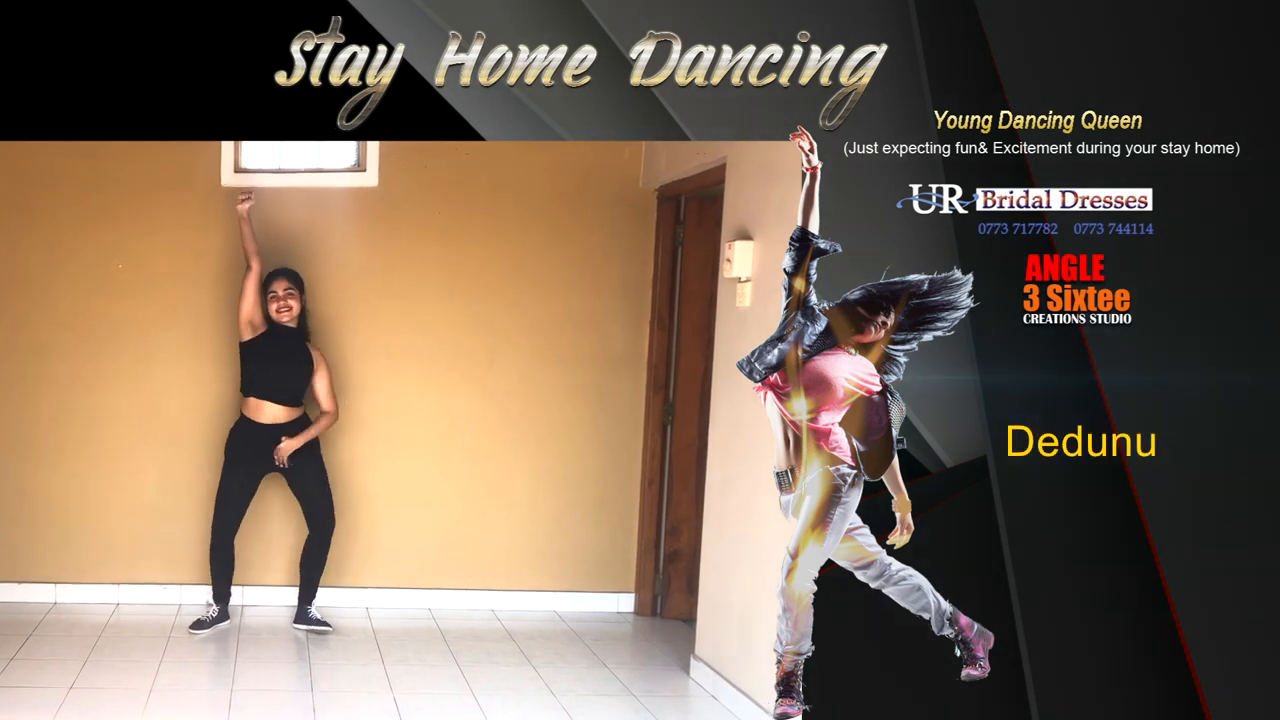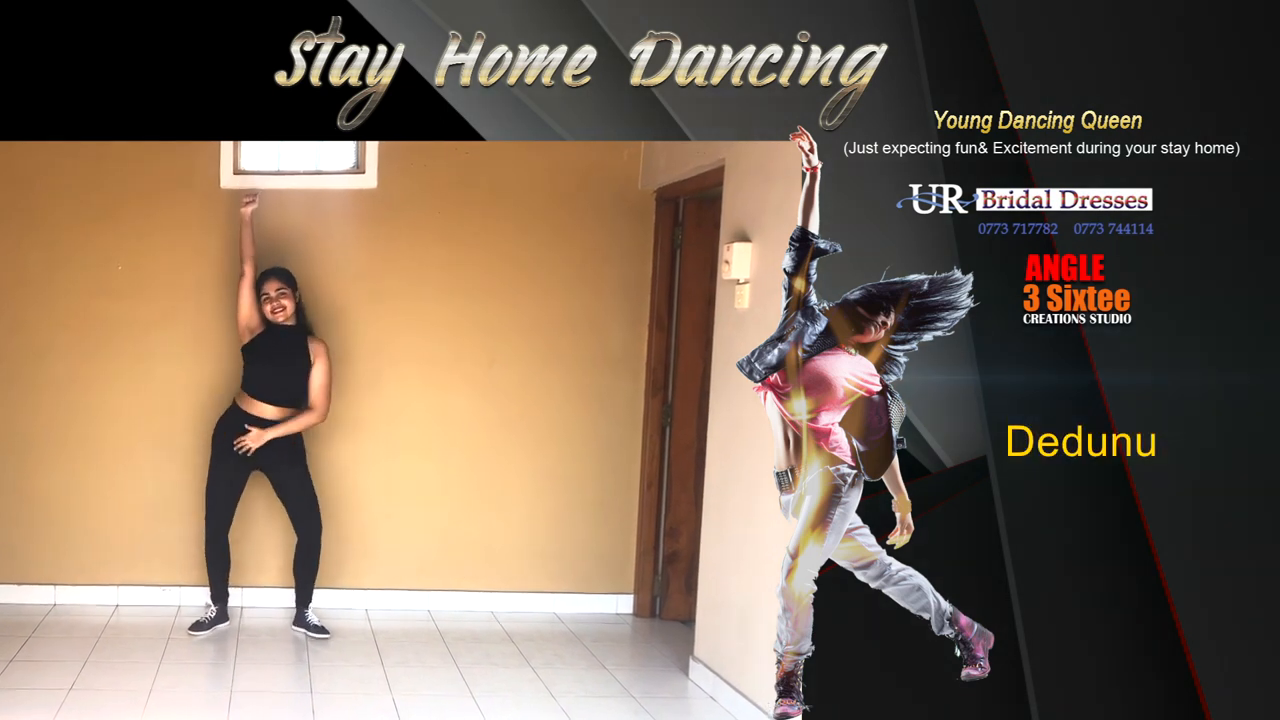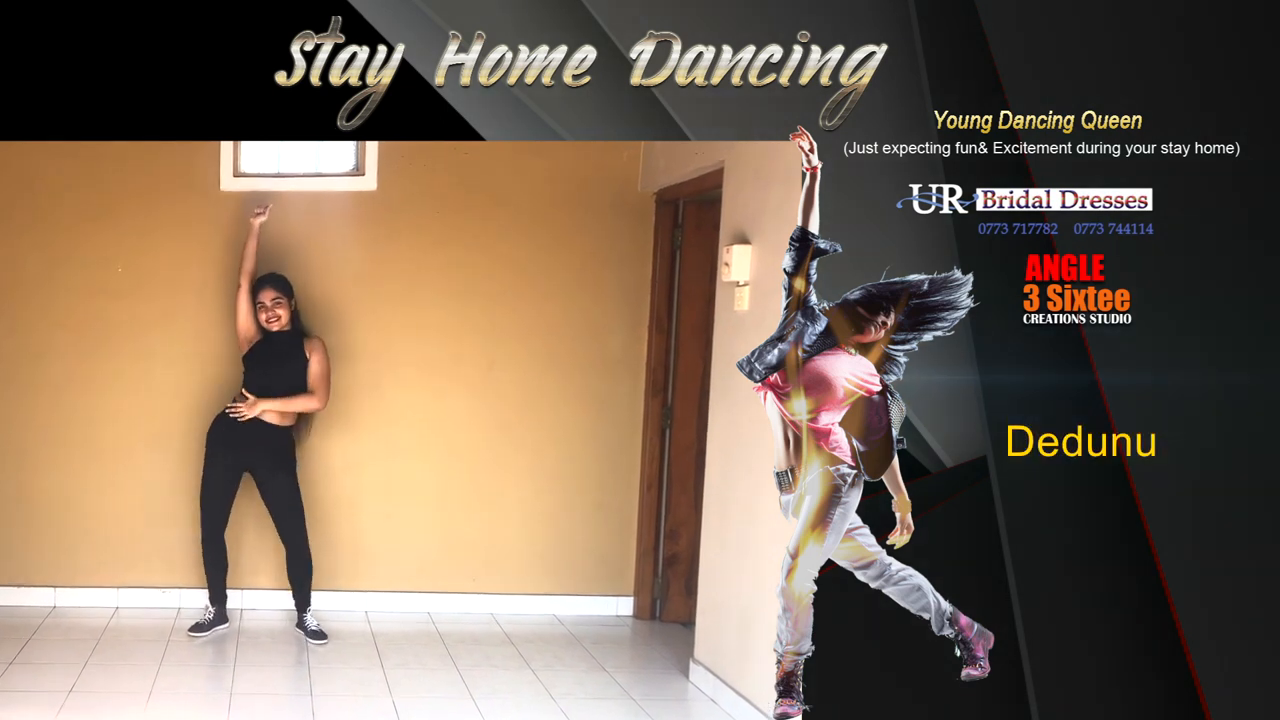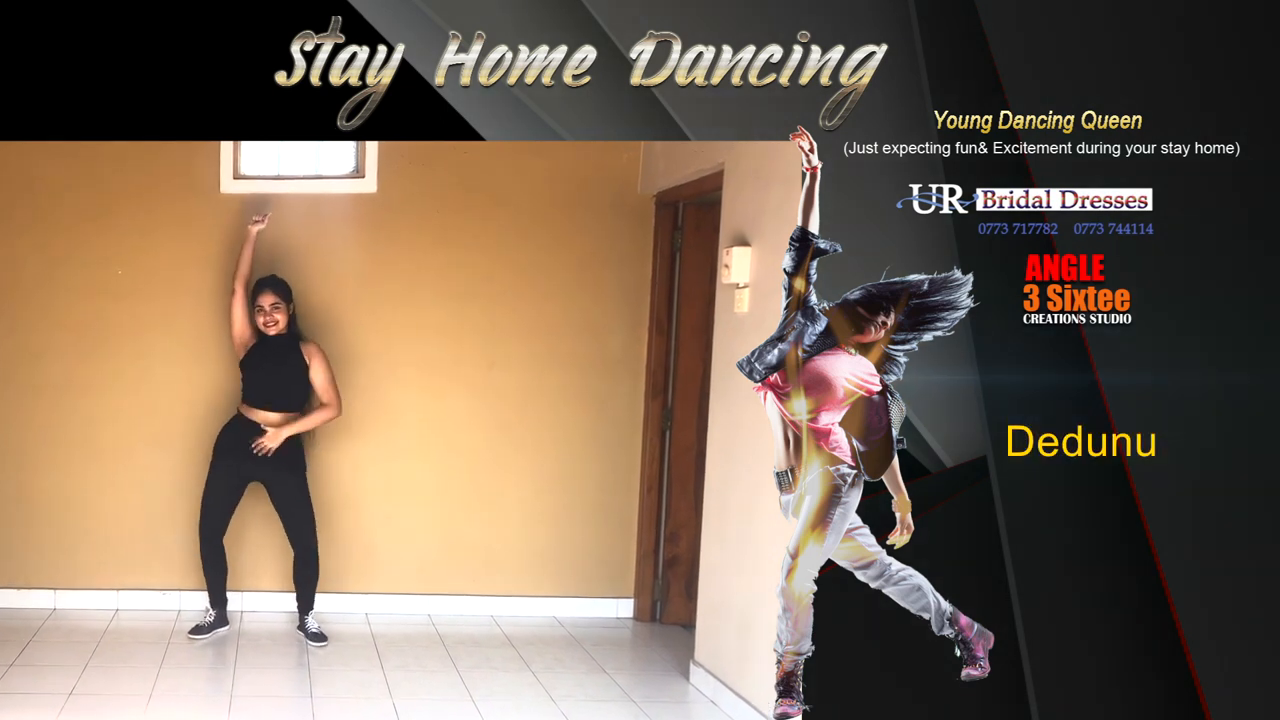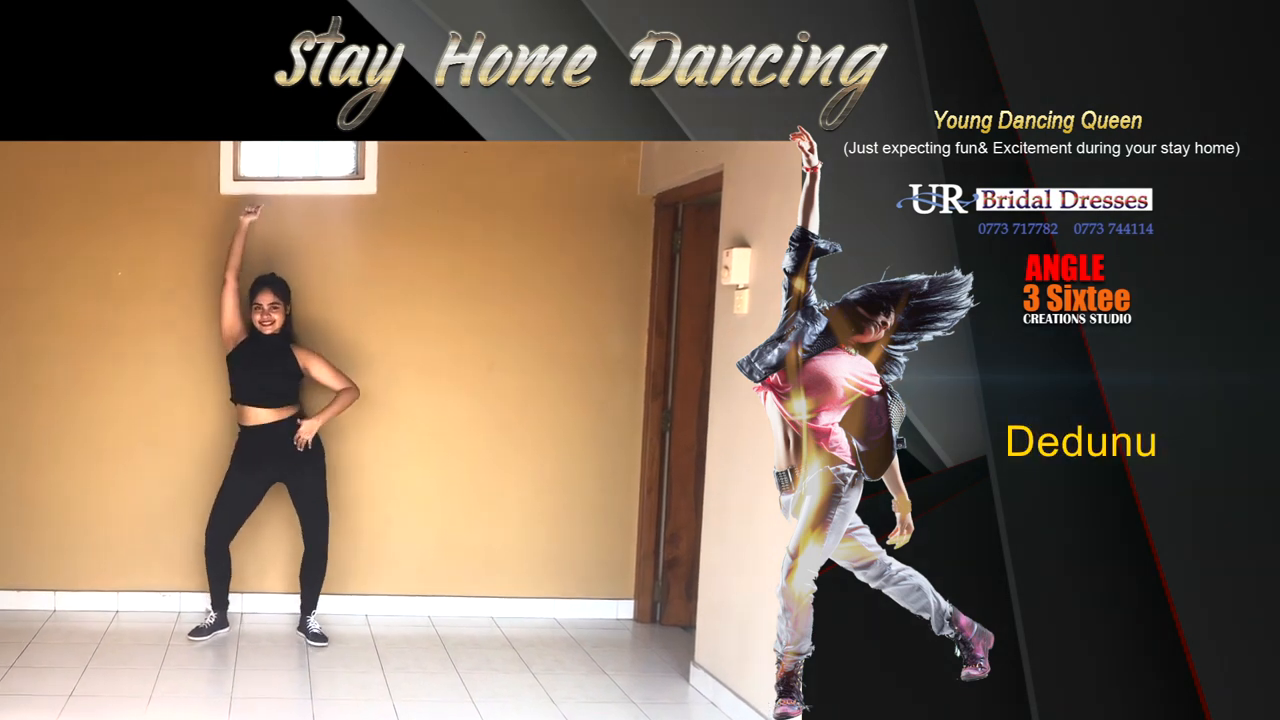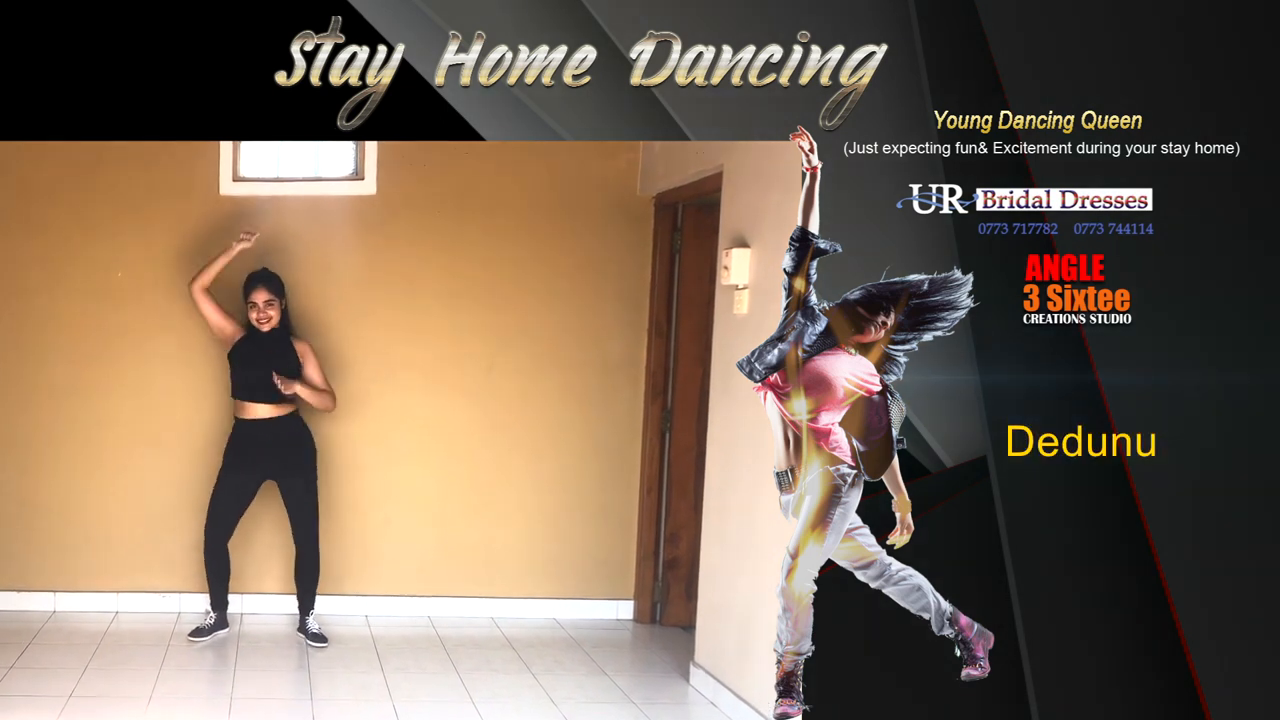
dt=0.2s
person 1, frame 1
left shoulder: (869, 378)
right shoulder: (805, 318)
left elbow: (881, 446)
right elbow: (807, 244)
left wrist: (903, 505)
right wrist: (813, 173)
left hip: (833, 475)
right hip: (792, 481)
left knee: (795, 576)
right knee: (876, 567)
person 1, frame 2
left shoulder: (868, 378)
right shoulder: (805, 317)
left elbow: (880, 446)
right elbow: (806, 243)
left wrist: (902, 504)
right wrist: (813, 173)
left hip: (832, 475)
right hip: (791, 481)
left knee: (795, 577)
right knee: (876, 567)
person 1, frame 3
left shoulder: (868, 380)
right shoulder: (805, 318)
left elbow: (881, 445)
right elbow: (805, 241)
left wrist: (902, 504)
right wrist: (813, 172)
left hip: (833, 475)
right hip: (792, 481)
left knee: (795, 576)
right knee: (876, 567)
person 1, frame 4
left shoulder: (868, 379)
right shoulder: (804, 320)
left elbow: (880, 444)
right elbow: (806, 243)
left wrist: (902, 503)
right wrist: (813, 172)
left hip: (832, 475)
right hip: (791, 481)
left knee: (795, 577)
right knee: (877, 567)
person 1, frame 5
left shoulder: (869, 378)
right shoulder: (805, 319)
left elbow: (881, 446)
right elbow: (807, 243)
left wrist: (903, 504)
right wrist: (813, 173)
left hip: (832, 475)
right hip: (791, 481)
left knee: (795, 577)
right knee: (876, 566)
person 1, frame 6
left shoulder: (868, 378)
right shoulder: (805, 318)
left elbow: (880, 446)
right elbow: (806, 243)
left wrist: (902, 504)
right wrist: (813, 172)
left hip: (832, 475)
right hip: (791, 481)
left knee: (795, 577)
right knee: (875, 567)
person 2, frame 1
left shoulder: (311, 354)
right shoulder: (254, 332)
left elbow: (330, 410)
right elbow: (253, 268)
left wrist: (298, 441)
right wrist: (244, 216)
left hip: (297, 441)
right hip: (248, 440)
left knee: (323, 523)
right knee: (223, 527)
left ankle: (305, 608)
right ankle: (219, 607)
person 2, frame 2
left shoulder: (314, 348)
right shoulder: (254, 334)
left elbow: (318, 412)
right elbow: (247, 272)
left wrist: (267, 433)
right wrist: (246, 219)
left hip: (284, 441)
right hip: (234, 432)
left knee: (310, 527)
right knee: (216, 523)
left ankle: (303, 611)
right ankle: (218, 607)
person 2, frame 3
left shoulder: (311, 347)
right shoulder: (253, 342)
left elbow: (318, 399)
right elbow: (243, 283)
left wrist: (264, 404)
right wrist: (255, 228)
left hip: (275, 447)
right hip: (229, 435)
left knee: (295, 537)
right knee: (211, 526)
left ankle: (304, 614)
right ankle: (218, 609)
person 2, frame 4
left shoulder: (308, 351)
right shoulder: (249, 347)
left elbow: (331, 407)
right elbow: (238, 288)
left wrist: (285, 430)
right wrist: (252, 235)
left hip: (285, 453)
right hip: (236, 445)
left knee: (305, 542)
right knee: (209, 531)
left ankle: (306, 617)
right ankle: (218, 612)
person 2, frame 5
left shoulder: (296, 354)
right shoulder: (237, 340)
left elbow: (349, 390)
right elbow: (229, 279)
left wrist: (316, 421)
right wrist: (243, 227)
left hip: (297, 447)
right hip: (252, 449)
left knee: (317, 539)
right knee: (217, 534)
left ankle: (308, 618)
right ankle: (219, 614)
person 2, frame 6
left shoulder: (297, 348)
right shoulder: (237, 338)
left elbow: (328, 401)
right elbow: (197, 289)
left wrist: (298, 387)
right wrist: (235, 250)
left hip: (290, 445)
right hip: (244, 446)
left knee: (307, 537)
right knee: (215, 533)
left ankle: (306, 618)
right ankle: (218, 615)
